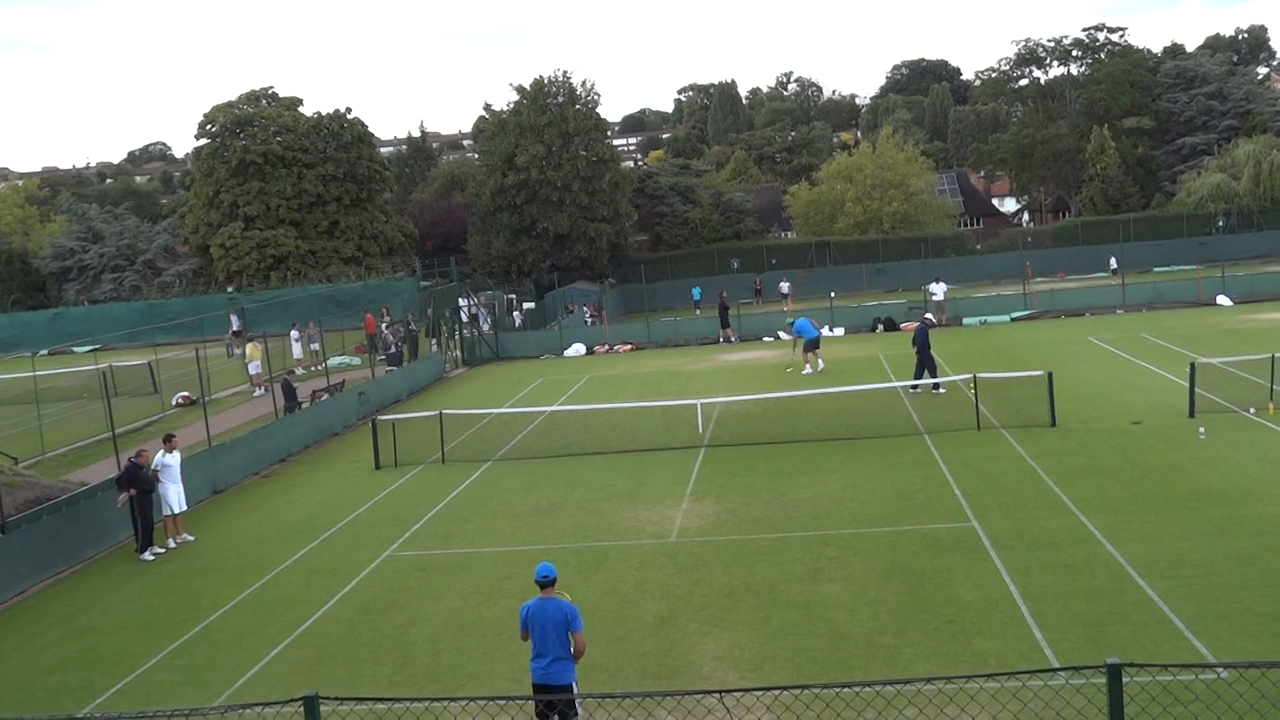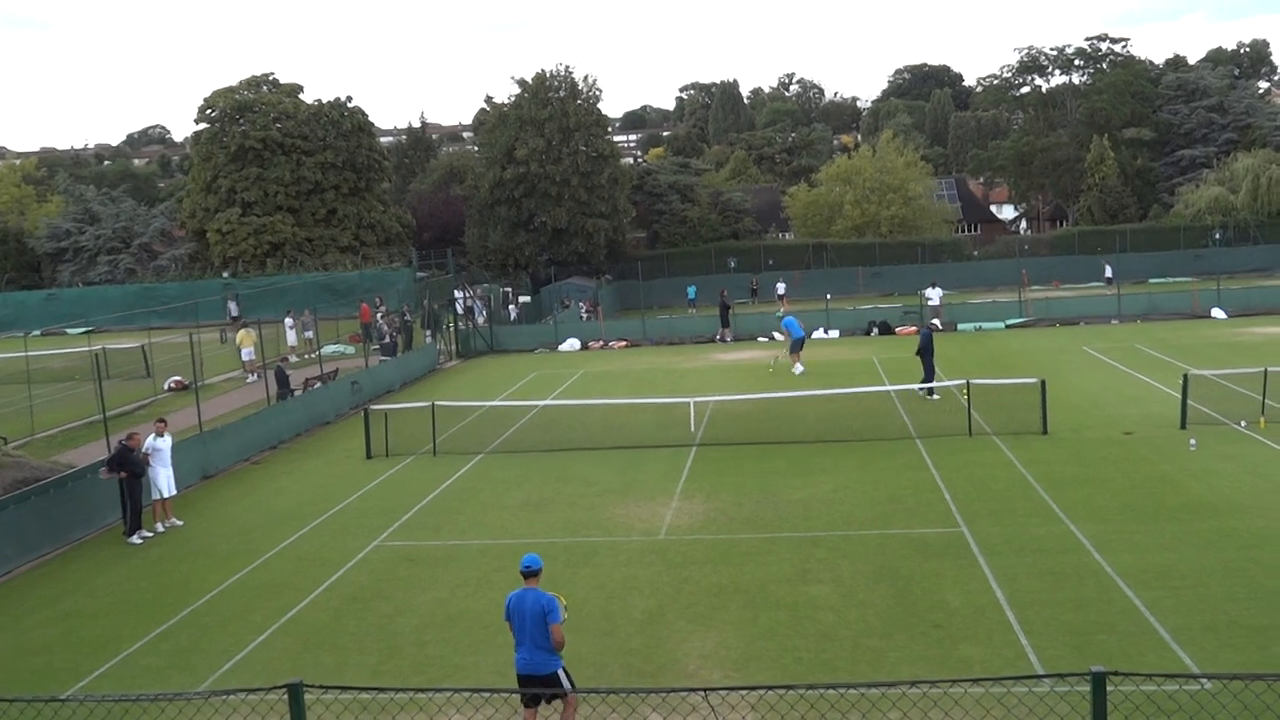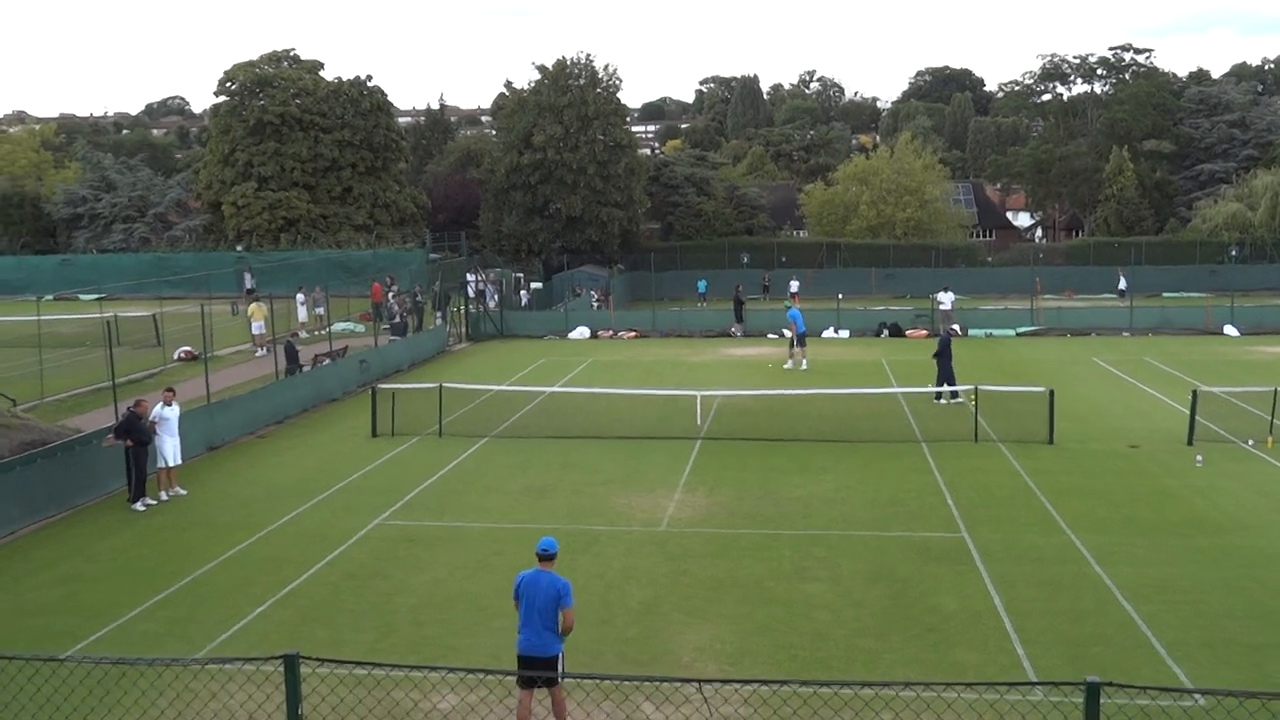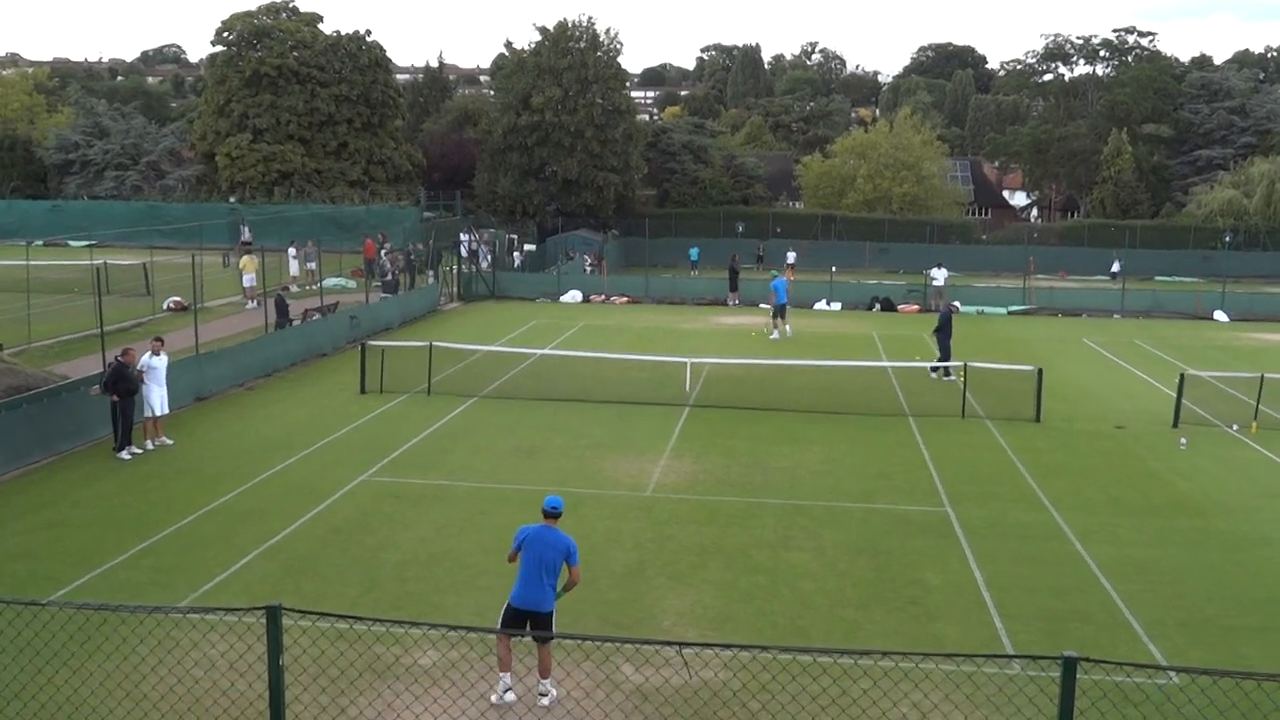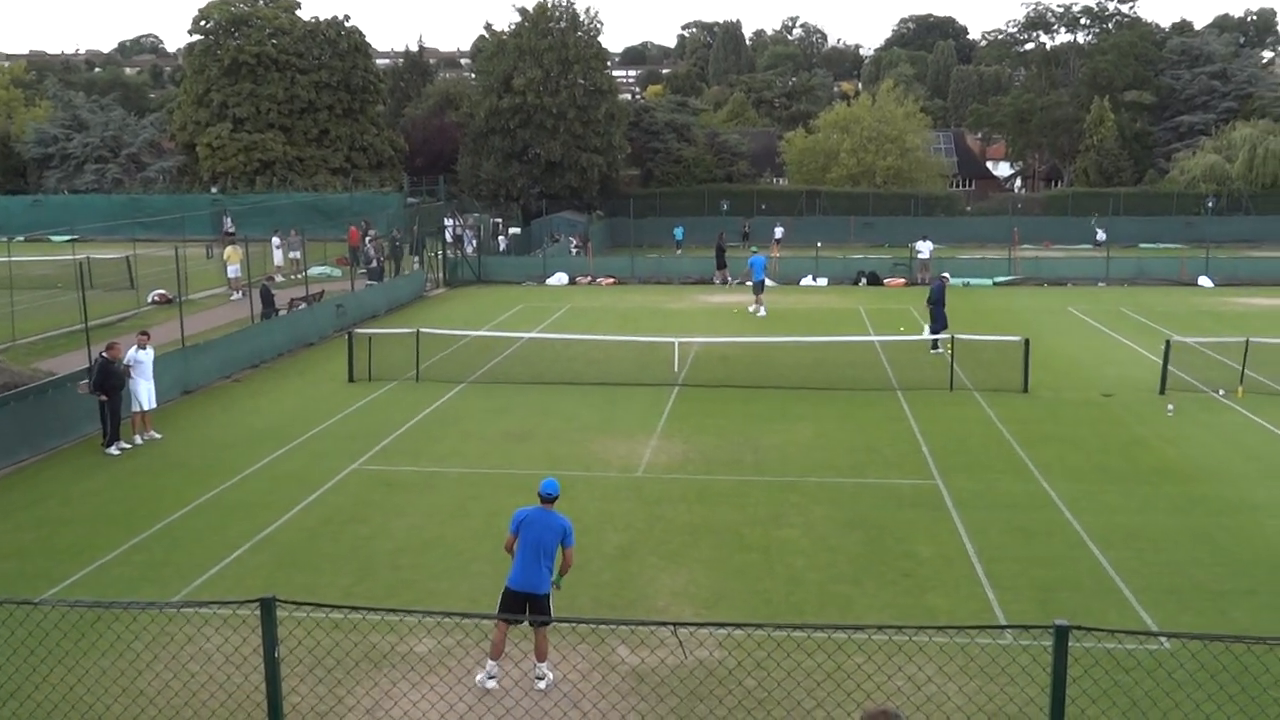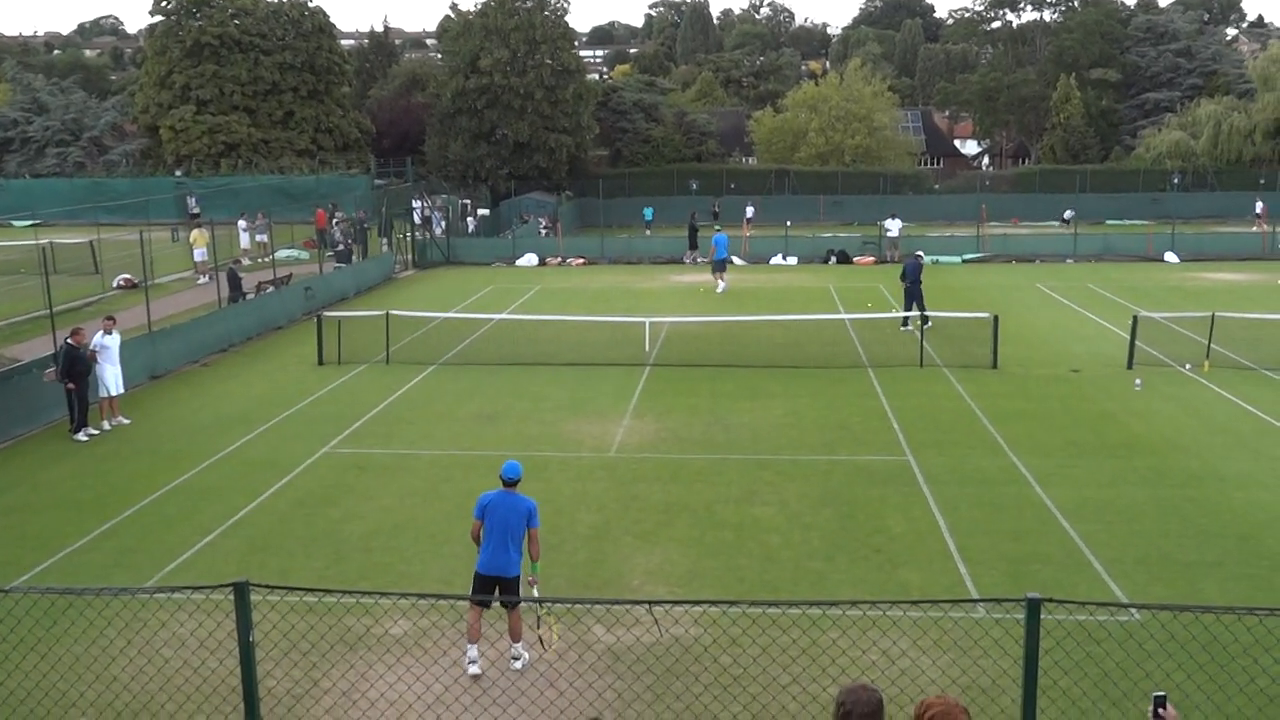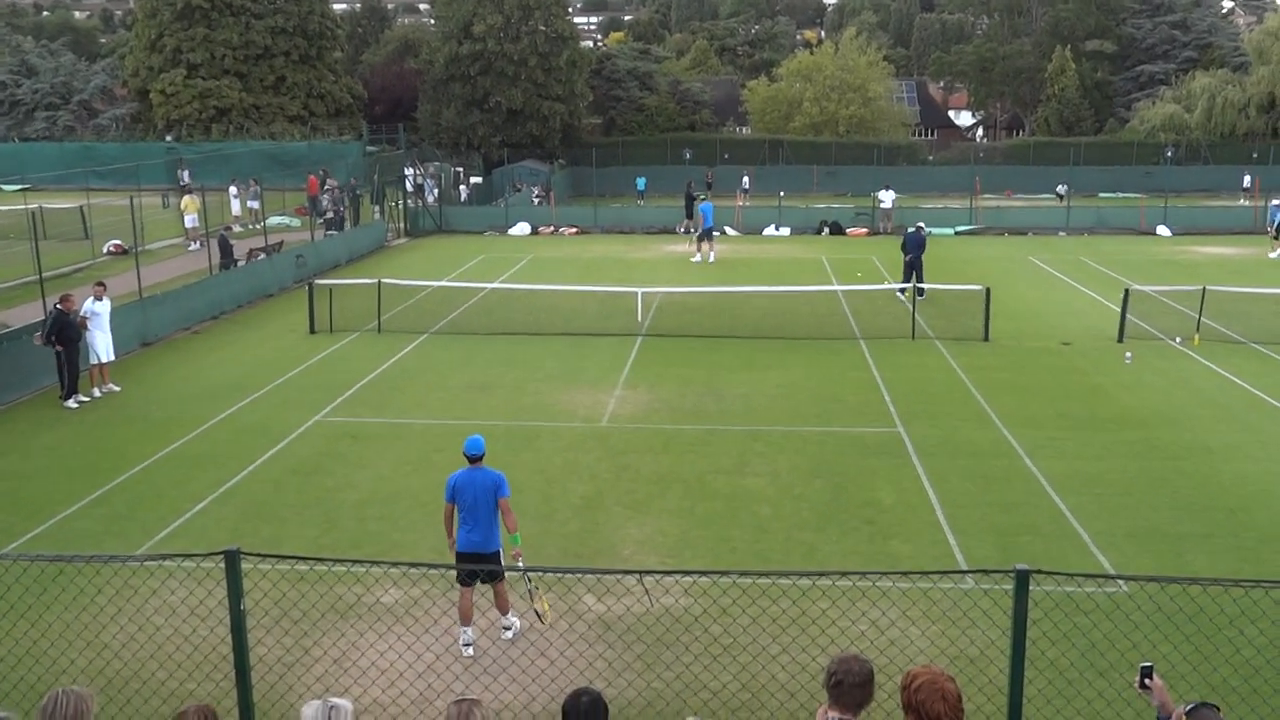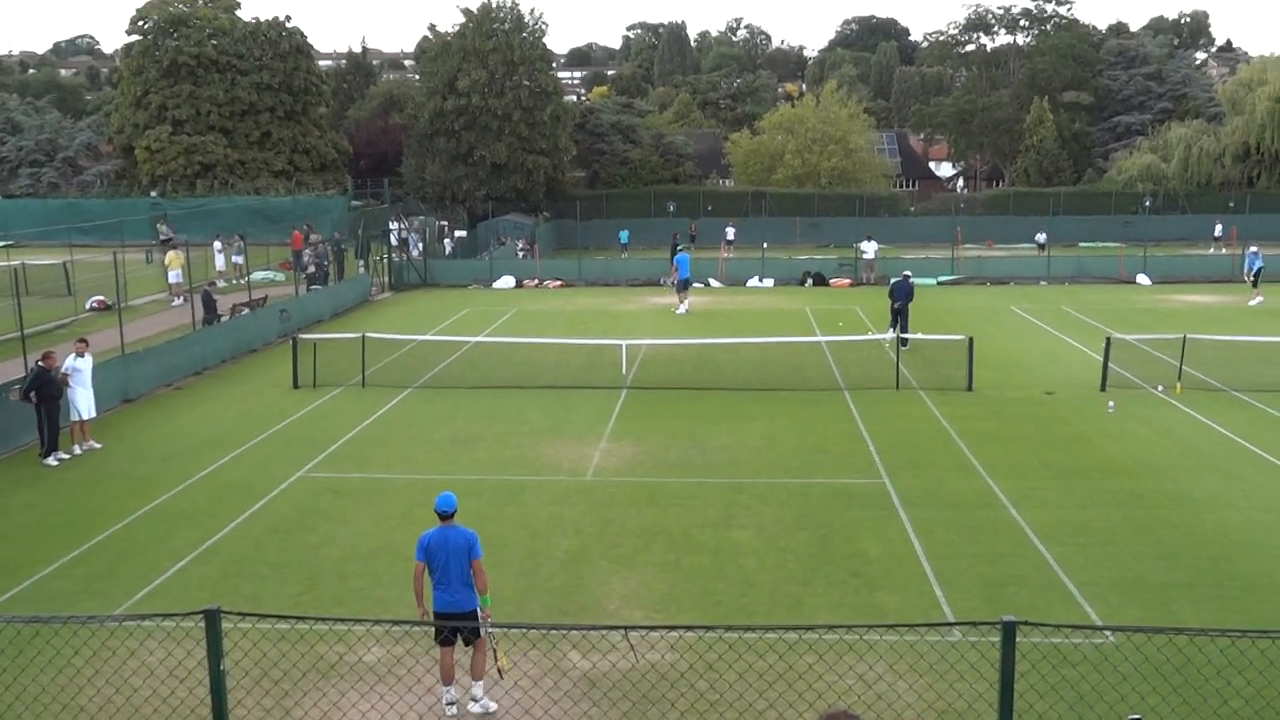
dt=0.3s
person 1, frame 1
left shoulder: (527, 608)
right shoulder: (568, 609)
right elbow: (581, 646)
right wrist: (574, 659)
left hip: (539, 676)
right hip: (564, 676)
person 1, frame 2
left shoulder: (511, 599)
right shoulder: (548, 601)
right elbow: (558, 638)
right wrist: (557, 652)
left hip: (523, 666)
right hip: (548, 665)
right knee: (570, 701)
person 1, frame 3
left shoulder: (521, 578)
right shoulder: (562, 585)
right elbow: (568, 622)
right wrist: (561, 637)
left hip: (525, 647)
right hip: (551, 648)
left knee: (525, 694)
right knee: (556, 691)
person 1, frame 4
left shoulder: (525, 531)
right shoulder: (568, 543)
left elbow: (510, 559)
right elbow: (575, 578)
right wrist: (559, 593)
left hip: (519, 600)
right hip: (545, 604)
left knee: (503, 638)
right knee: (544, 648)
left ankle: (505, 687)
right ankle: (544, 692)
person 1, frame 5
left shoulder: (522, 515)
right shoulder: (564, 524)
left elbow: (508, 546)
right elbow: (568, 560)
right wrist: (558, 579)
left hip: (516, 583)
right hip: (542, 587)
left knee: (501, 626)
right knee: (541, 631)
left ankle: (490, 674)
right ankle: (541, 676)
person 1, frame 6
left shoulder: (485, 499)
right shoulder: (529, 505)
left elbow: (474, 532)
right elbow: (533, 540)
right wrist: (534, 569)
left hip: (485, 567)
right hip: (511, 569)
left knee: (475, 610)
right knee: (513, 612)
left ankle: (472, 659)
right ankle: (517, 656)
person 1, frame 7
left shoulder: (454, 479)
right shoulder: (497, 478)
left elbow: (448, 514)
right elbow: (506, 511)
left wrist: (450, 537)
right wrist: (516, 542)
left hip: (465, 545)
right hip: (490, 545)
left knee: (466, 593)
right knee: (499, 586)
left ankle: (467, 641)
right ankle: (508, 626)
person 1, frame 8
left shoulder: (426, 539)
right shoulder: (470, 536)
left elbow: (419, 575)
right elbow: (478, 572)
left wrist: (420, 605)
right wrist: (486, 603)
left hip: (441, 606)
right hip: (467, 604)
left knee: (446, 652)
right knee: (479, 647)
left ankle: (449, 699)
right ankle: (477, 698)
